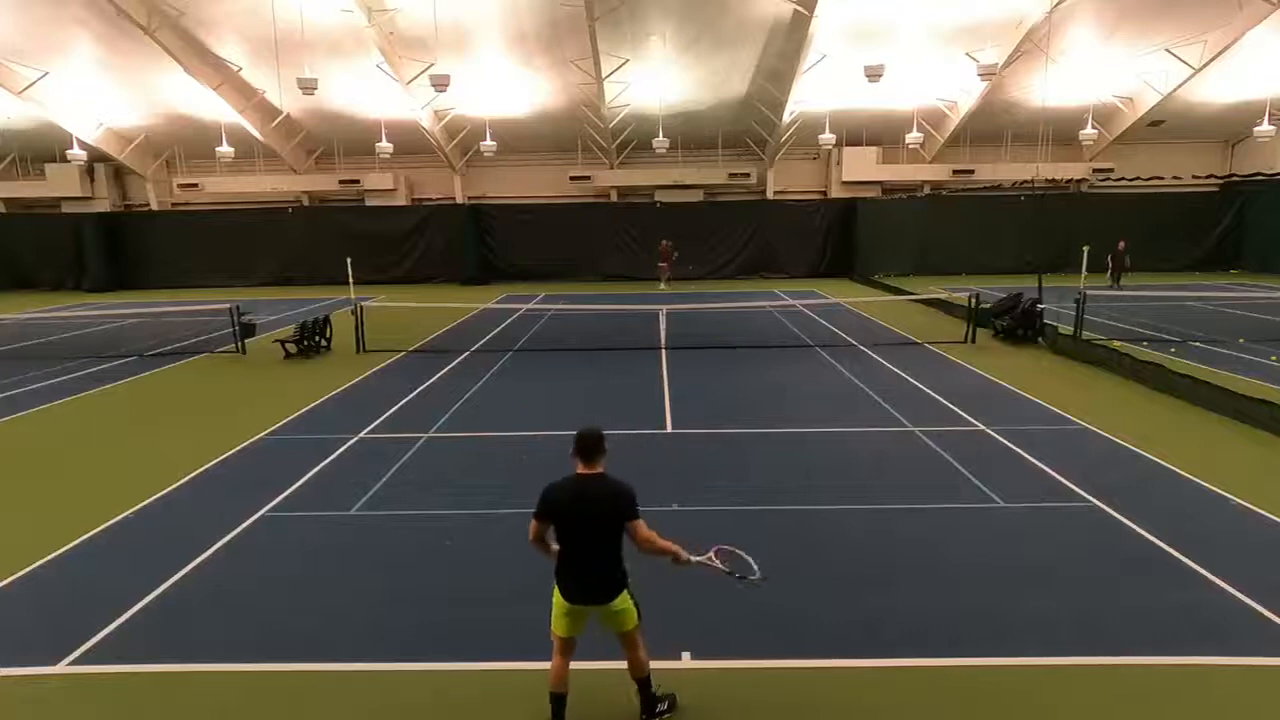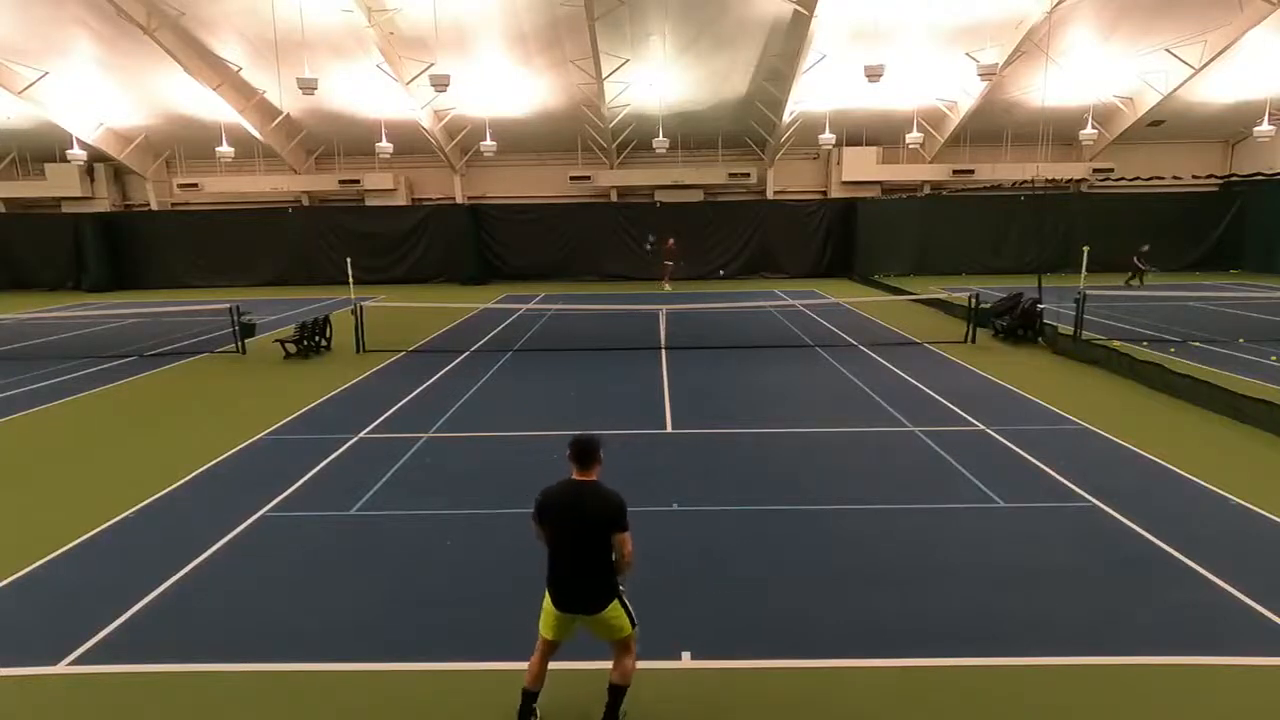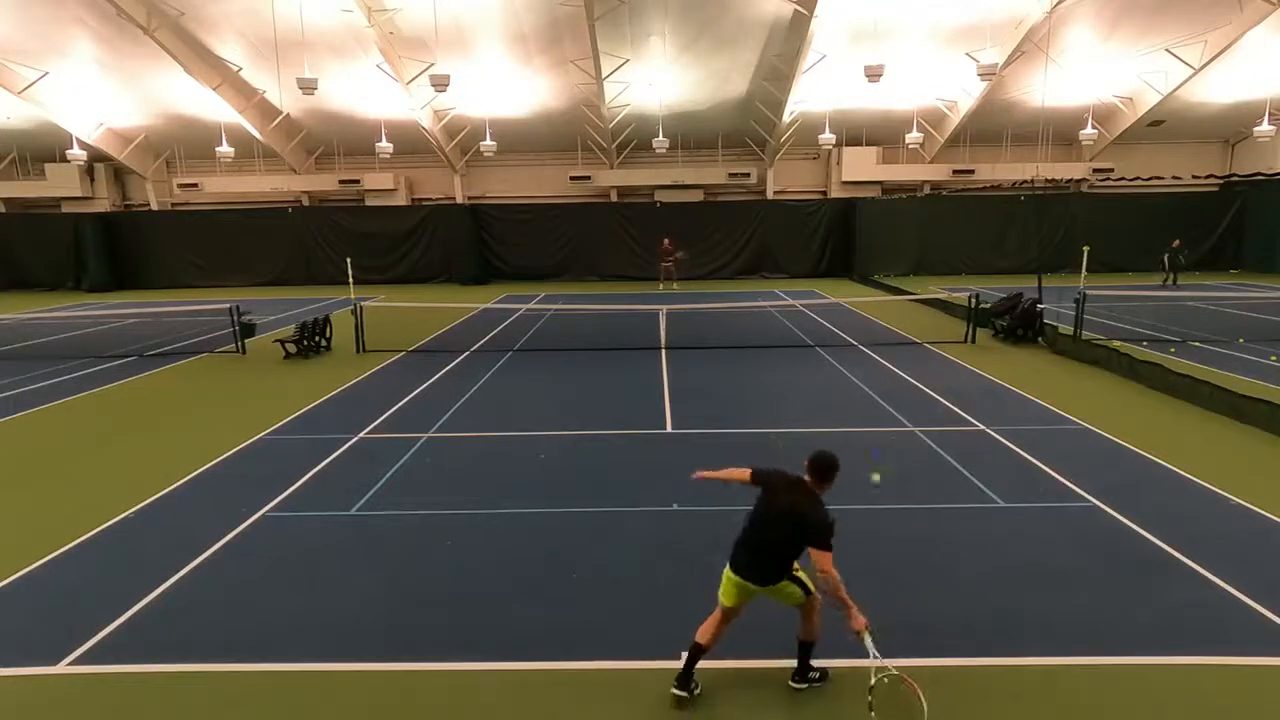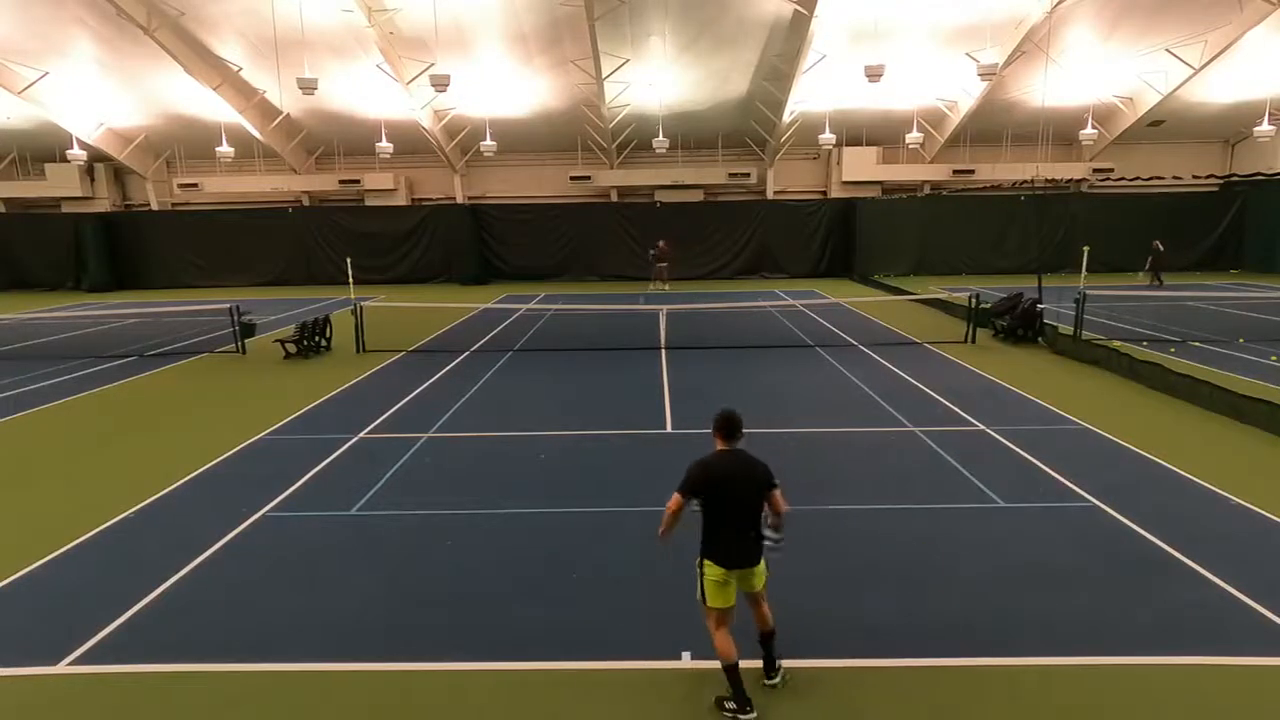
dt=1s
person 1, frame 1
left shoulder: (553, 492)
right shoulder: (620, 492)
left elbow: (534, 537)
right elbow: (643, 540)
right wrist: (675, 550)
left hip: (569, 589)
right hip: (611, 588)
left knee: (562, 654)
right knee: (634, 644)
person 1, frame 2
left shoulder: (548, 497)
right shoulder: (612, 501)
right elbow: (625, 555)
right wrist: (616, 573)
left hip: (559, 593)
right hip: (600, 596)
left knee: (543, 652)
right knee: (627, 650)
person 1, frame 3
left shoulder: (777, 479)
right shoulder: (819, 518)
left elbow: (740, 475)
right elbow: (825, 571)
left wrist: (710, 474)
right wrist: (852, 612)
left hip: (738, 566)
right hip: (773, 577)
left knee: (721, 616)
right knee: (812, 605)
left ankle: (684, 680)
right ankle: (802, 672)
person 1, frame 4
left shoulder: (703, 467)
right shoulder: (759, 467)
left elbow: (674, 508)
right elbow: (780, 511)
left wrist: (664, 529)
right wrist: (775, 527)
left hip: (717, 558)
right hip: (752, 555)
left knee: (719, 626)
right knee: (758, 601)
right ankle: (771, 667)
